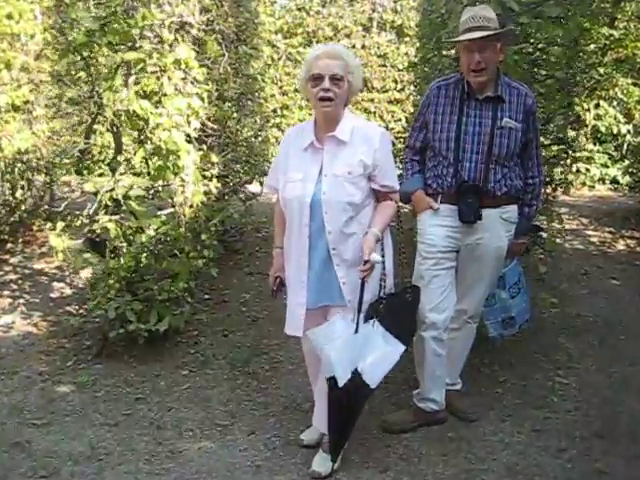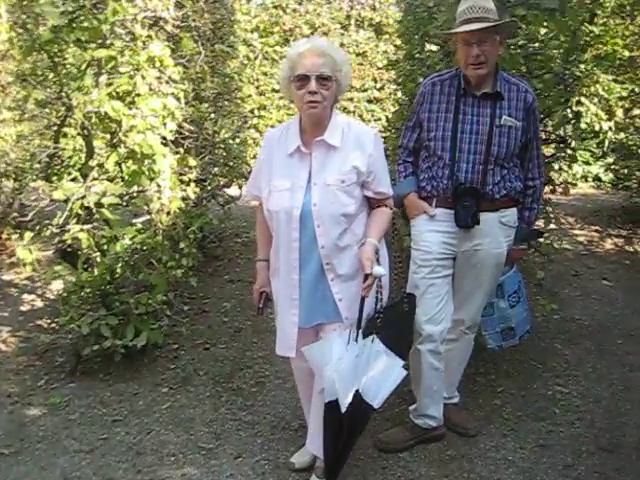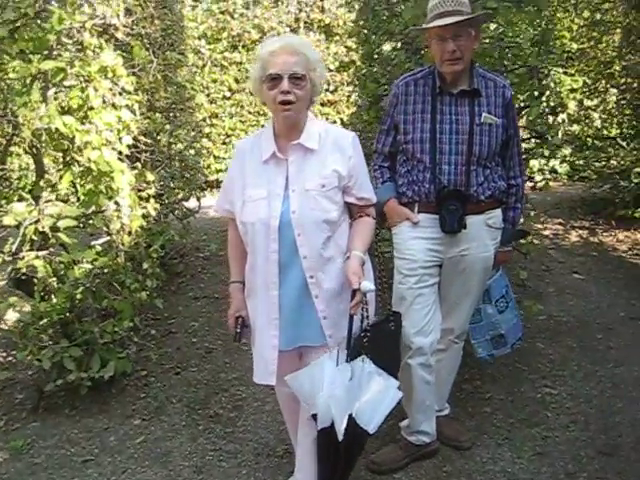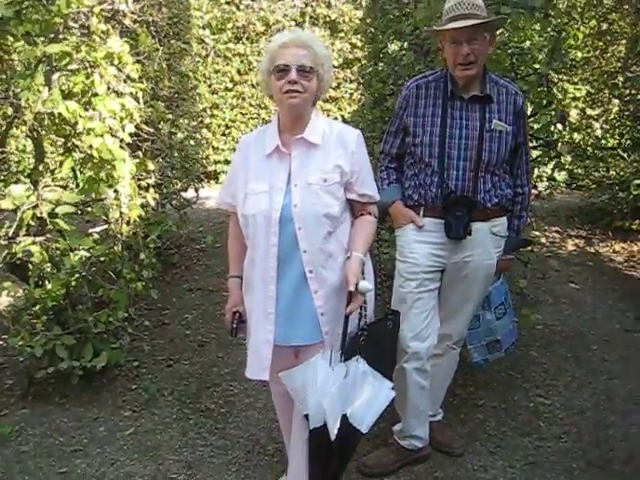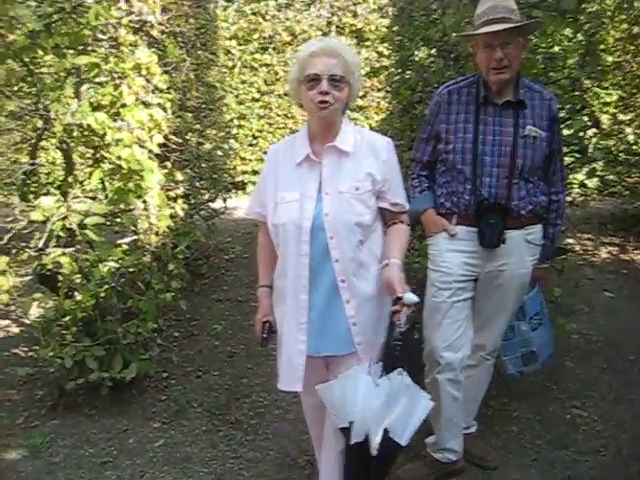
dt=0.4s
person 1, frame 1
left shoulder: (522, 100)
right shoulder: (437, 93)
left elbow: (531, 170)
right elbow: (413, 150)
left wrist: (522, 227)
right wrist: (414, 190)
left hip: (494, 220)
right hip: (441, 214)
left knee: (468, 310)
right knee: (432, 313)
left ankle: (450, 385)
right ankle: (429, 401)
person 1, frame 2
left shoulder: (522, 97)
right shoulder: (432, 89)
left elbow: (532, 171)
right elbow: (407, 150)
left wrist: (522, 231)
right wrist: (408, 194)
left hip: (492, 224)
right hip: (435, 219)
left knee: (465, 321)
right knee: (429, 324)
left ankle: (447, 397)
right ankle: (427, 416)
person 1, frame 3
left shoulder: (499, 93)
right shoulder: (405, 90)
left elbow: (513, 170)
right elbow: (382, 156)
left wrist: (507, 234)
right wrist: (387, 200)
left hip: (477, 228)
right hip: (418, 225)
left knee: (453, 330)
right knee: (417, 336)
left ankle: (437, 411)
right ankle: (420, 432)
person 1, frame 4
left shoulder: (510, 99)
right shoulder: (416, 92)
left elbow: (520, 176)
right elbow: (389, 157)
left wrist: (511, 239)
right wrist: (393, 202)
left hip: (482, 234)
right hip: (423, 229)
left knee: (451, 336)
right knee: (414, 340)
left ankle: (430, 415)
right ankle: (412, 437)
person 1, frame 5
left shoulder: (544, 106)
right shoulder: (448, 98)
left elbow: (554, 184)
right elbow: (419, 165)
left wrist: (545, 251)
right wrist: (425, 211)
left hip: (516, 243)
right hip: (455, 237)
left knee: (484, 347)
right knee: (445, 351)
left ankle: (463, 429)
person 2, frame 1
left shoulder: (371, 136)
right shoulder: (293, 138)
left elbow: (388, 198)
right elbow: (282, 201)
left wrist: (373, 235)
right wrist: (278, 251)
left hip: (351, 265)
right hip: (306, 265)
right knee: (313, 346)
left ankle: (330, 432)
right ankle: (325, 418)
person 2, frame 2
left shoulder: (363, 139)
right shoulder: (274, 142)
left elbow: (382, 204)
right elbow: (265, 210)
left wrist: (369, 245)
right wrist: (263, 264)
left hip: (345, 279)
right hip: (295, 278)
right knee: (304, 364)
right ankle: (317, 438)
person 2, frame 3
left shoulder: (342, 143)
right shoulder: (245, 152)
left elbow: (363, 212)
right elbow: (237, 226)
left wrist: (355, 257)
right wrist: (237, 287)
left hip: (329, 296)
right hip: (274, 298)
right knee: (288, 389)
person 2, frame 4
left shoulder: (346, 140)
right shoulder: (250, 146)
left elbow: (365, 211)
right elbow: (238, 221)
left wrist: (355, 257)
right wrist: (235, 282)
left hip: (327, 295)
right hip: (271, 296)
right knee: (283, 390)
person 2, frame 5
left shoulder: (377, 149)
right shoulder: (279, 155)
left elbow: (397, 220)
right elbow: (268, 231)
left wrist: (392, 266)
right wrist: (265, 292)
left hip: (359, 307)
right hip: (302, 307)
right knee: (315, 402)
